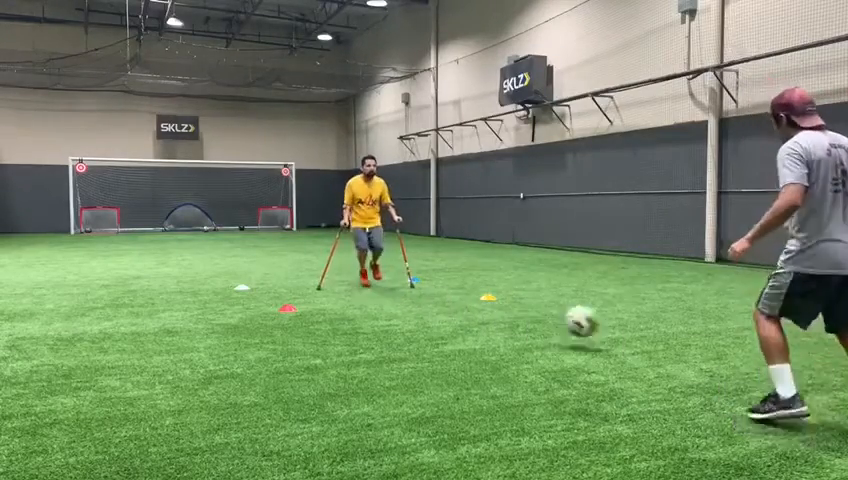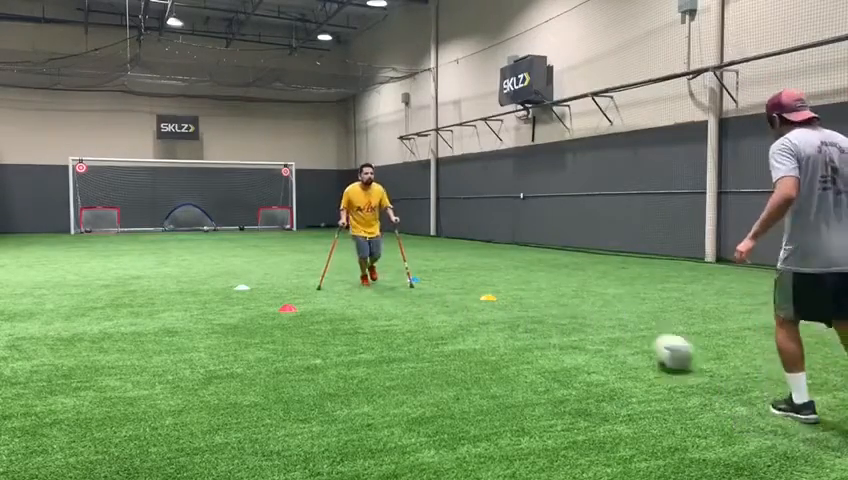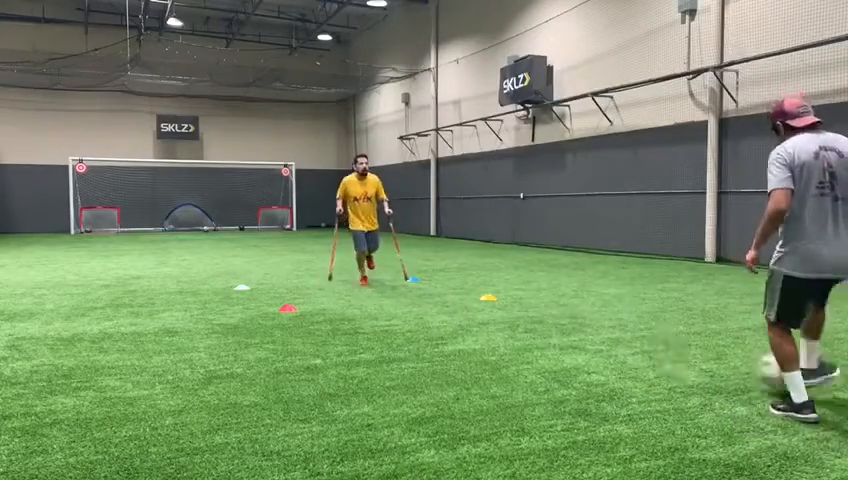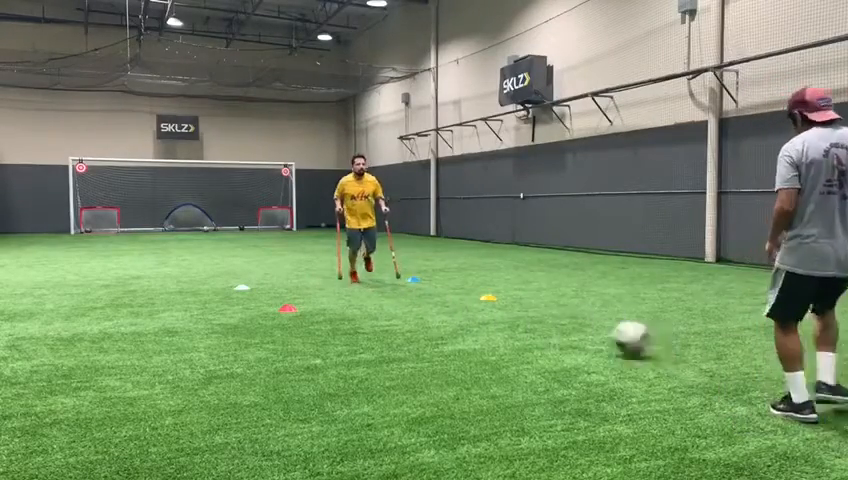
dt=0.2s
person 1, frame 1
left shoulder: (794, 147)
left elbow: (791, 201)
left wrist: (749, 239)
left hip: (809, 258)
left knee: (766, 315)
left ankle: (785, 395)
person 1, frame 2
left shoulder: (786, 144)
left elbow: (786, 194)
left wrist: (751, 238)
left hip: (805, 255)
left knee: (786, 322)
left ankle: (801, 402)
person 1, frame 3
left shoulder: (784, 152)
left elbow: (779, 206)
left wrist: (756, 247)
left hip: (798, 256)
left knee: (779, 323)
right knee: (813, 304)
left ankle: (799, 400)
right ankle: (812, 364)
person 1, frame 4
left shoulder: (796, 147)
left elbow: (786, 206)
left wrist: (772, 239)
left hip: (802, 255)
left knee: (785, 323)
left ankle: (799, 401)
person 2, frame 1
left shoulder: (381, 183)
right shoulder: (352, 183)
left elbow: (387, 202)
right elbow: (347, 204)
left wrist: (394, 216)
right wrist: (345, 218)
left hip: (374, 223)
right hip: (358, 223)
left knee: (378, 247)
right knee: (362, 248)
left ankle: (374, 264)
right ankle: (363, 271)
person 2, frame 2
left shoulder: (379, 189)
right shoulder: (350, 190)
left elbow: (386, 206)
right elbow: (344, 207)
left wrist: (392, 217)
right wrist: (343, 219)
left hip: (374, 229)
right hip: (358, 230)
left knee: (376, 255)
right knee: (363, 255)
left ankle: (371, 266)
right ankle: (363, 275)
person 2, frame 3
left shoulder: (375, 180)
right shoulder: (347, 181)
left elbow: (382, 197)
right elbow: (339, 196)
left wrist: (386, 208)
right wrist: (339, 206)
left hip: (372, 223)
right hip: (356, 223)
left knee: (373, 248)
right knee: (361, 250)
left ankle: (368, 255)
right ankle: (363, 276)
person 2, frame 4
left shoulder: (372, 180)
right shoulder: (344, 181)
left elbow: (379, 196)
right elbow: (337, 196)
left wrist: (383, 206)
right wrist: (338, 206)
left hip: (369, 222)
right hip: (353, 222)
left knee: (371, 248)
right knee: (354, 248)
left ankle: (367, 257)
right ankle: (353, 271)
